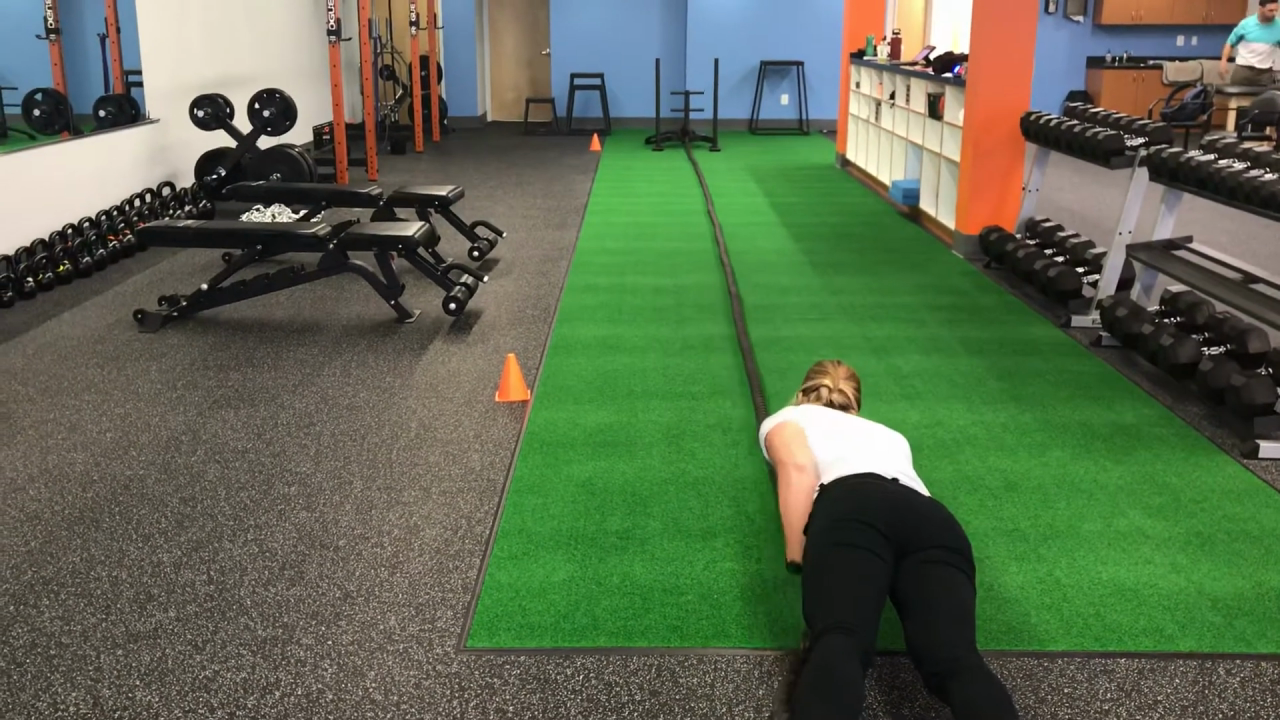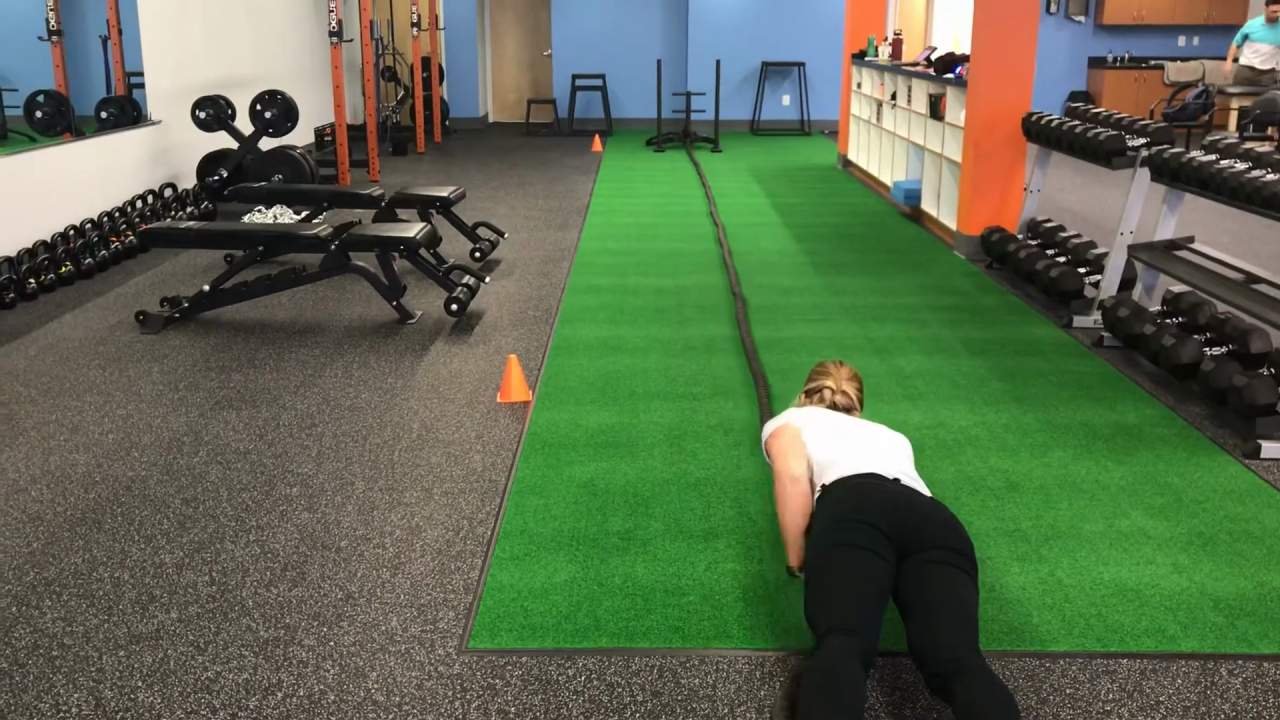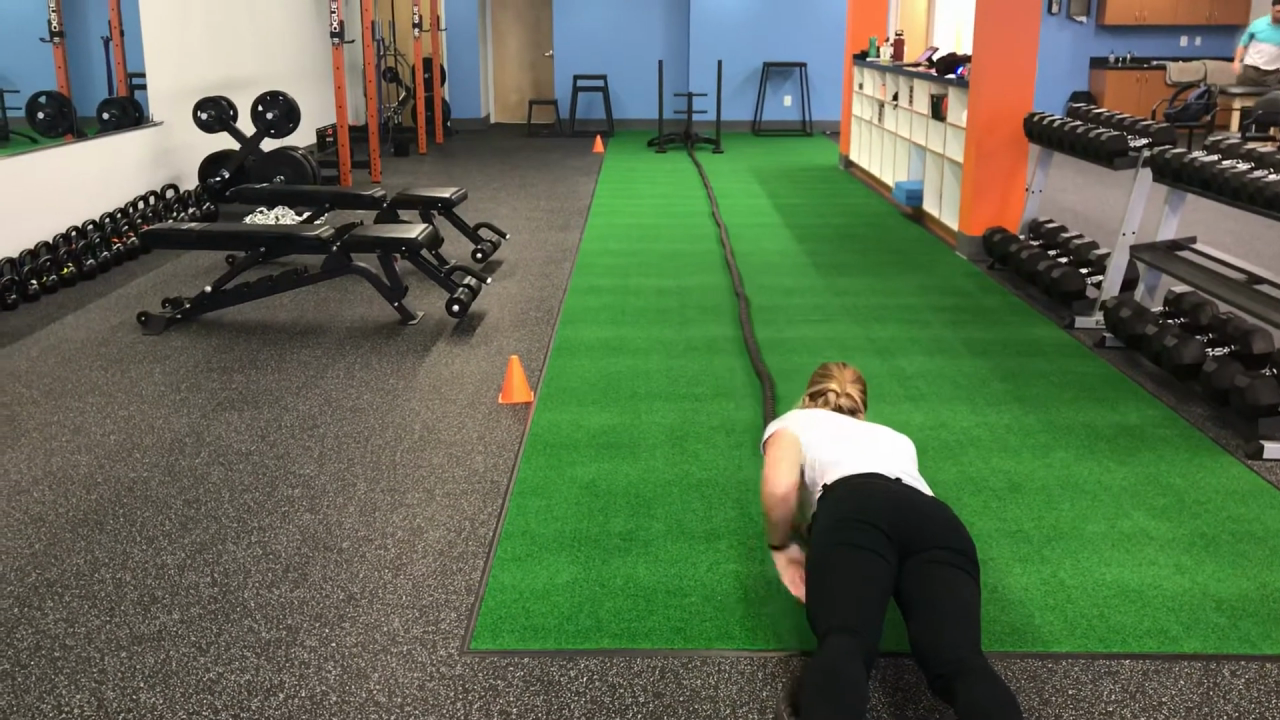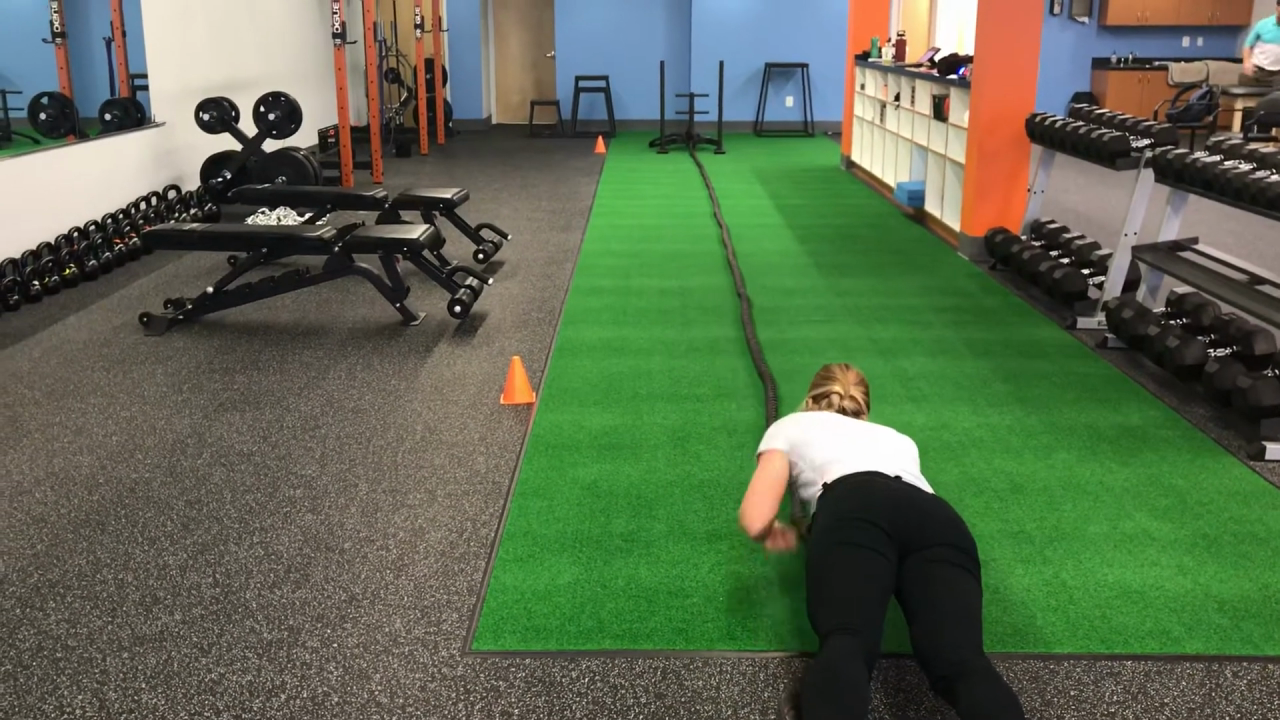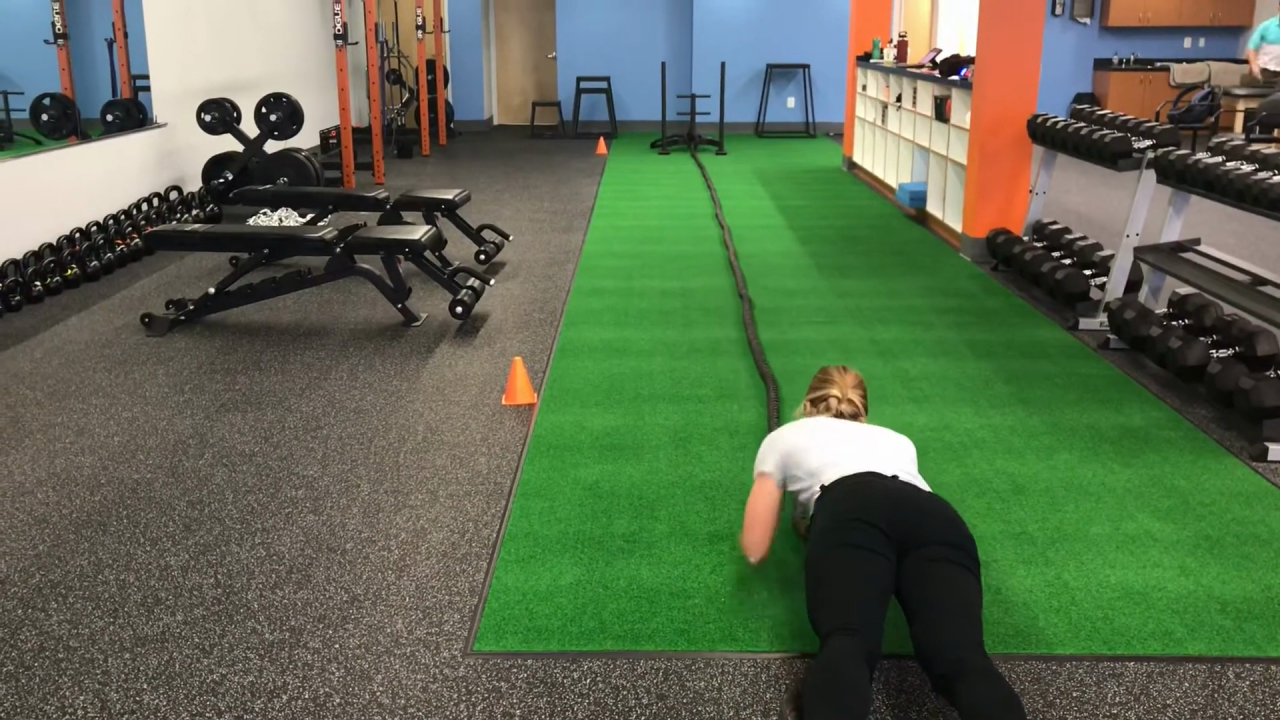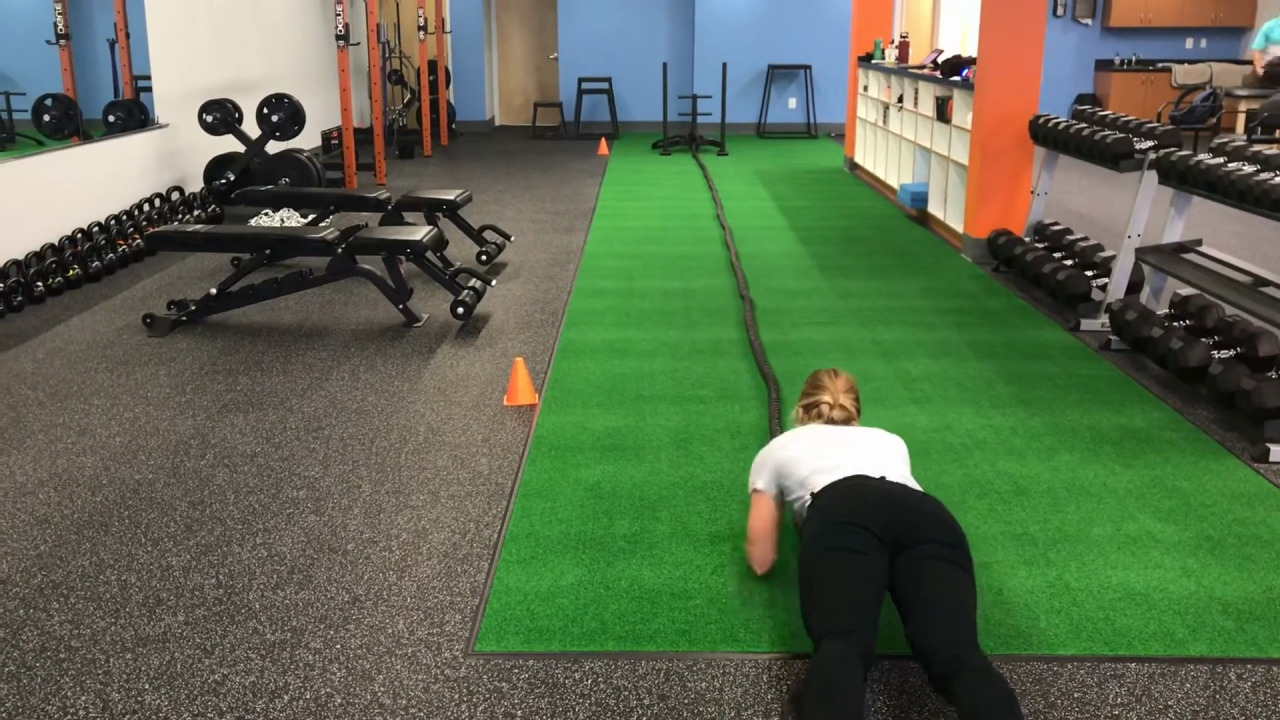
dt=0.1s
person 1, frame 1
left shoulder: (786, 419)
right shoulder: (889, 434)
left elbow: (797, 466)
left wrist: (797, 556)
left hip: (852, 514)
right hip: (933, 523)
left knee: (839, 645)
right knee: (953, 658)
person 1, frame 2
left shoulder: (788, 422)
right shoulder: (892, 435)
left elbow: (793, 475)
left wrist: (797, 562)
left hip: (854, 516)
right hip: (936, 524)
left knee: (842, 646)
right knee: (956, 658)
person 1, frame 3
left shoulder: (791, 423)
right shoulder: (895, 436)
left elbow: (780, 486)
left wrist: (783, 544)
left hip: (854, 512)
right hip: (937, 521)
left knee: (844, 647)
right knee: (958, 659)
person 1, frame 4
left shoulder: (791, 426)
right shoulder: (899, 437)
left elbow: (755, 518)
left wrist: (772, 534)
left hip: (856, 514)
right hip: (938, 521)
left knee: (845, 647)
right knee: (960, 659)
person 1, frame 5
left shoulder: (784, 438)
right shoulder: (896, 439)
left elbow: (754, 549)
left hip: (851, 514)
right hip: (937, 519)
left knee: (846, 647)
right knee: (961, 657)
person 1, frame 6
left shoulder: (778, 448)
right shoulder: (889, 439)
left elbow: (761, 561)
left hip: (844, 518)
right hip: (927, 519)
left knee: (840, 649)
right knee: (957, 655)
